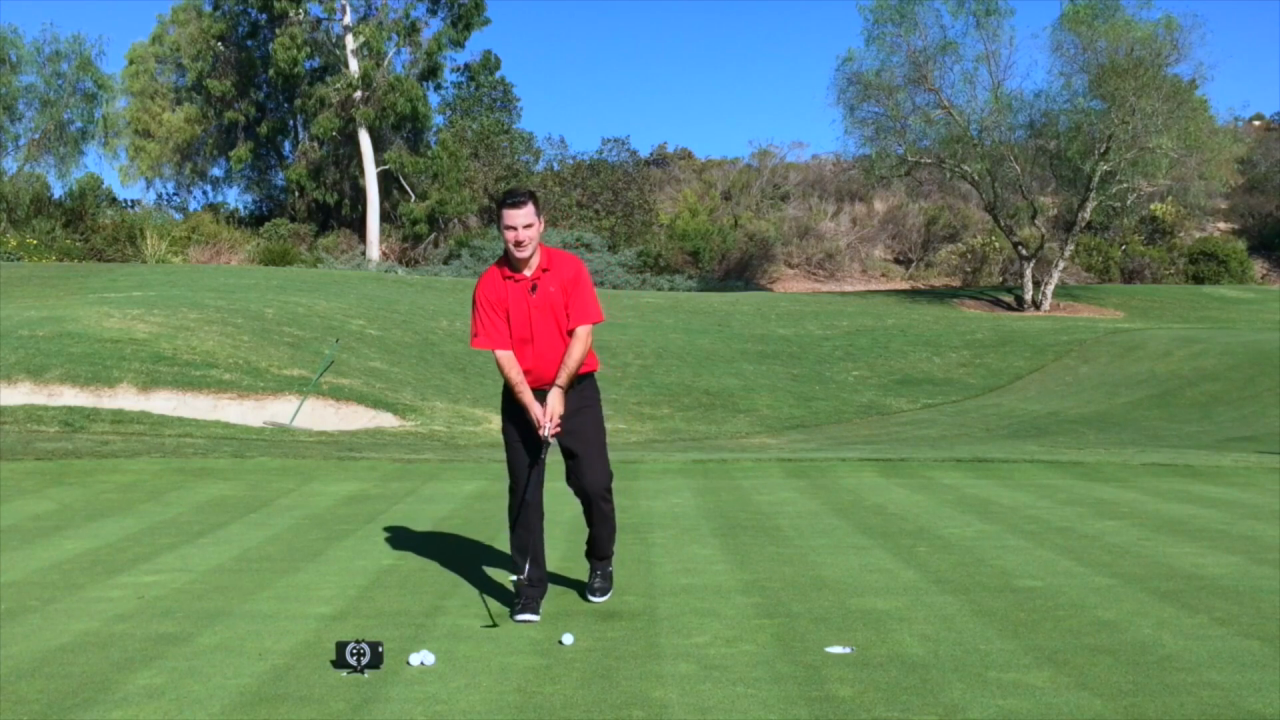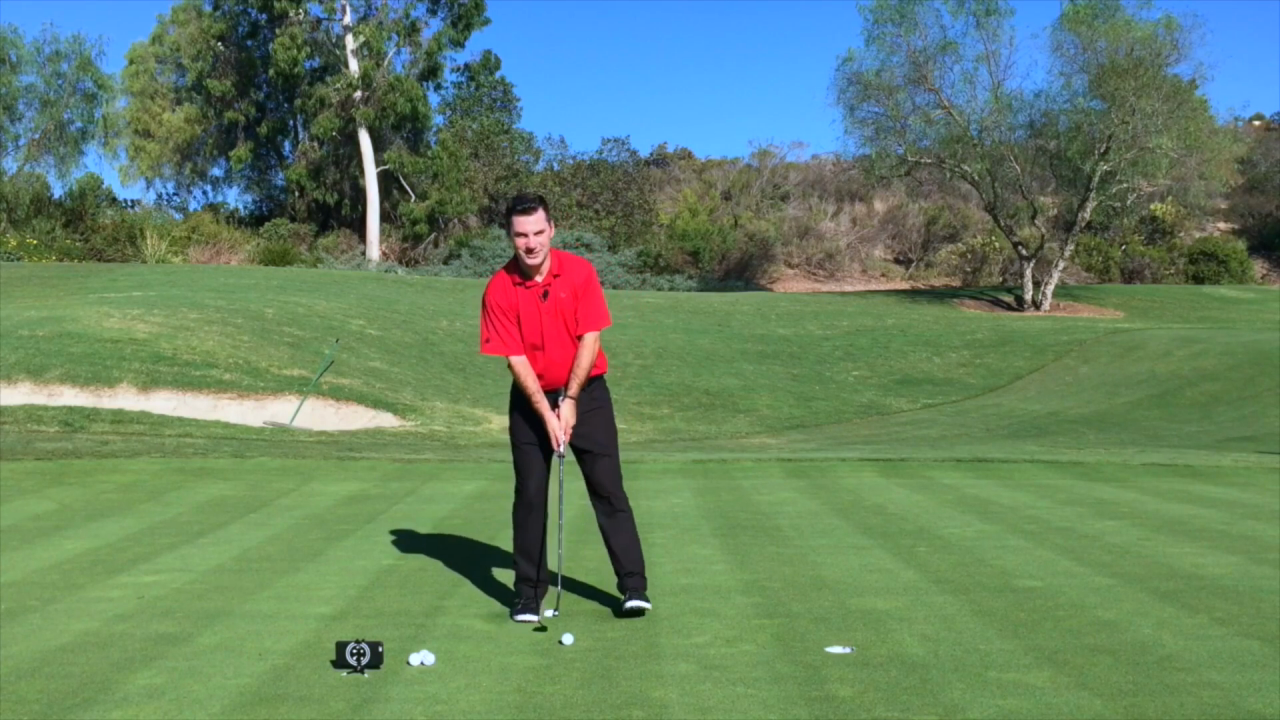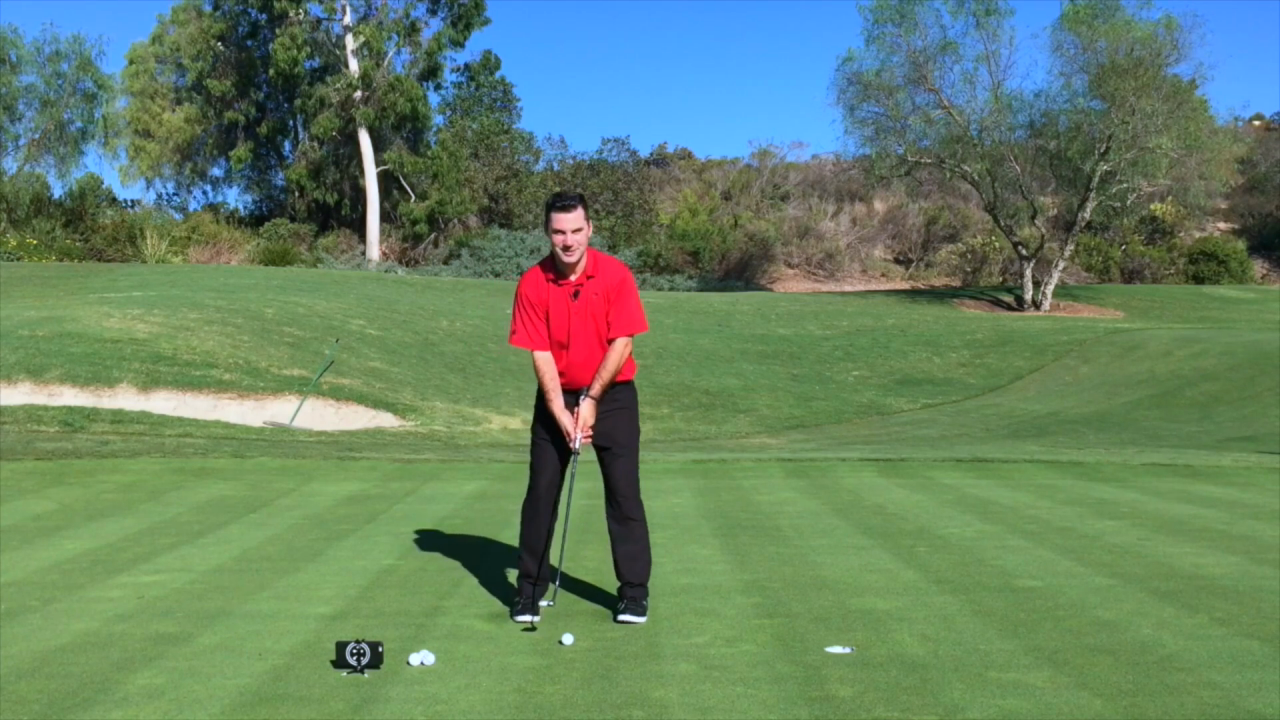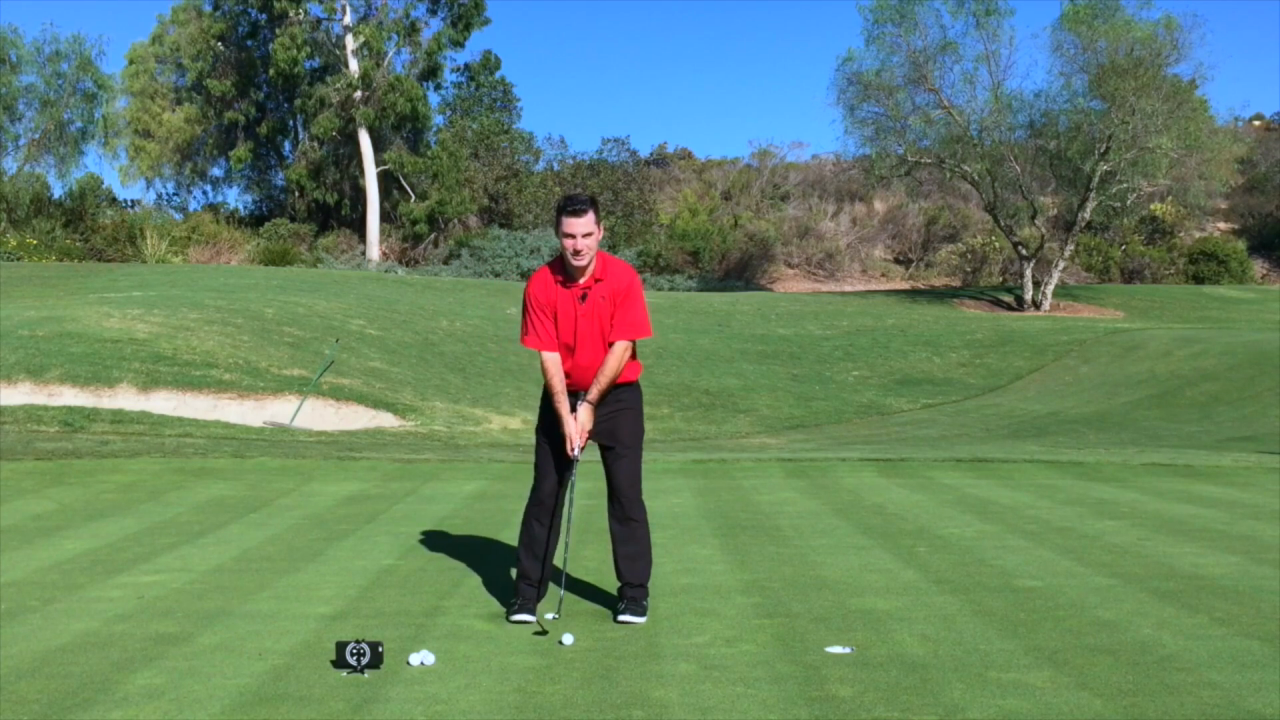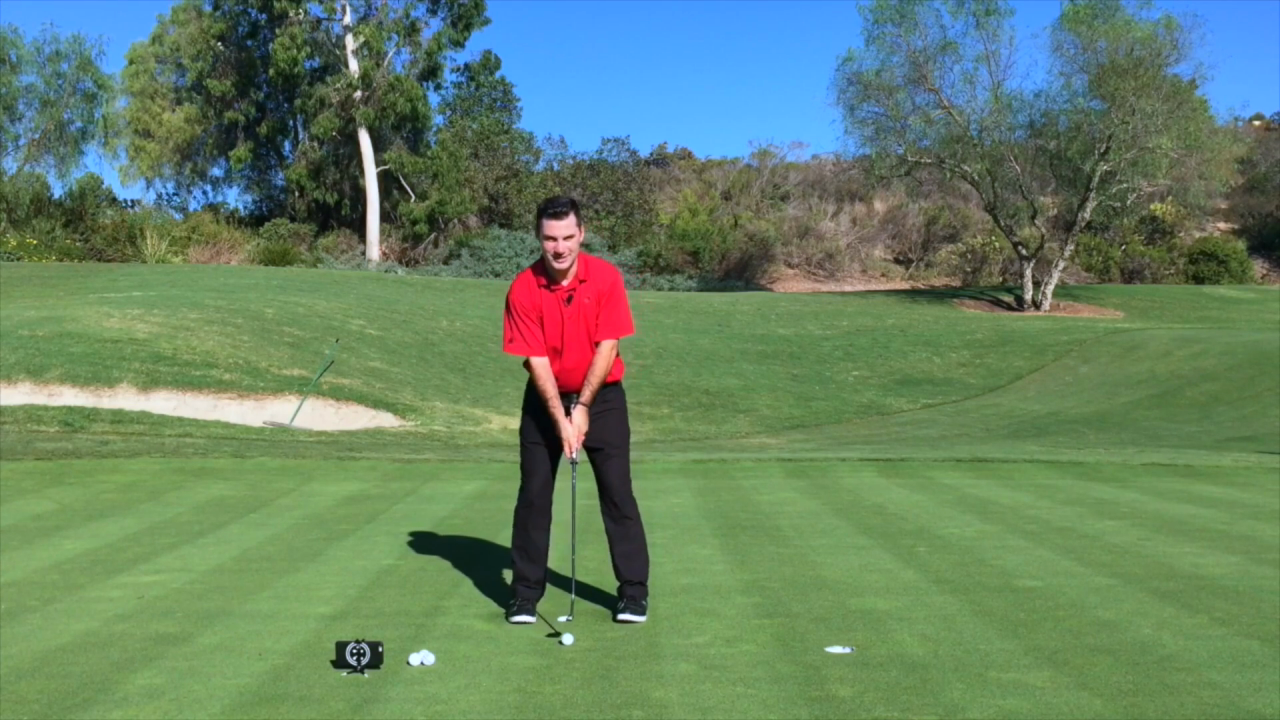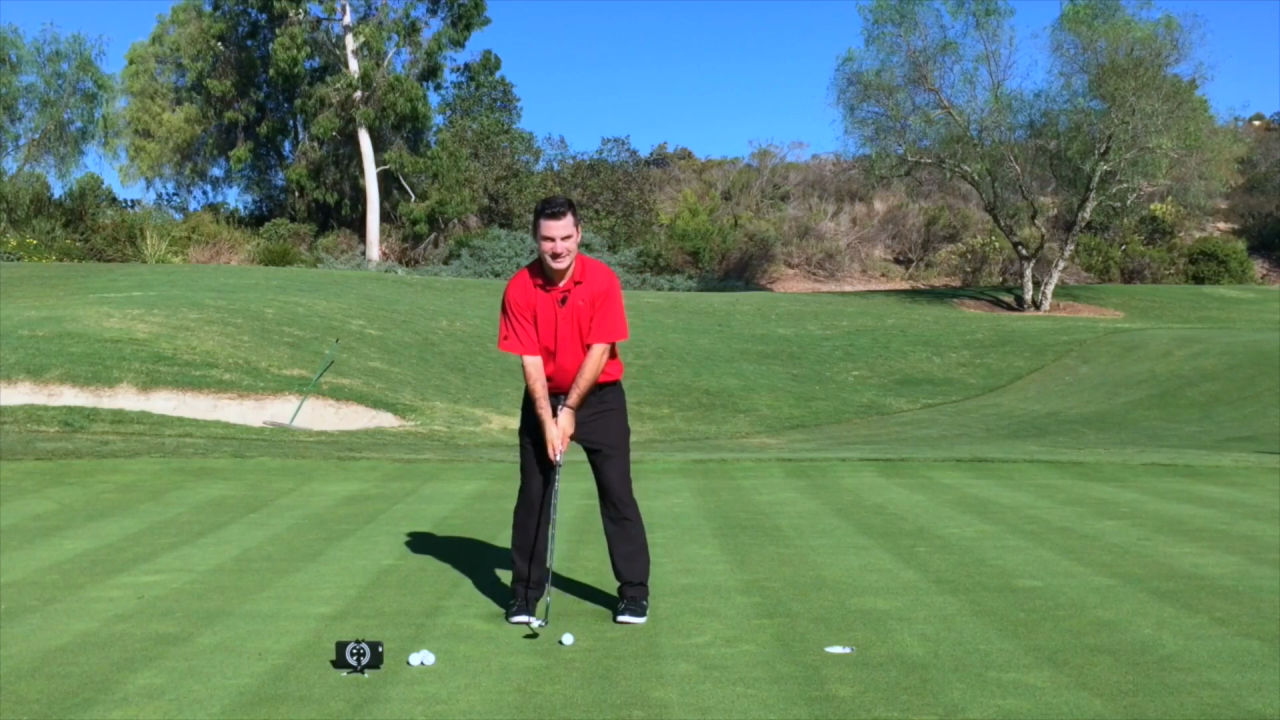
dt=0.3s
person 1, frame 1
left shoulder: (570, 268)
right shoulder: (489, 285)
left elbow: (582, 333)
right elbow: (501, 352)
left wrist: (559, 392)
right wrist: (531, 404)
left hip: (576, 390)
right hip: (522, 399)
left knee: (594, 483)
right knee: (524, 494)
left ankle: (601, 560)
right ankle: (529, 589)
person 1, frame 2
left shoulder: (581, 272)
right shoulder: (498, 289)
left elbow: (591, 339)
right elbow: (515, 358)
left wrist: (569, 399)
right wrist: (546, 412)
left hip: (587, 392)
right hip: (531, 399)
left knee: (608, 488)
right knee: (530, 494)
left ankle: (633, 583)
right ankle: (529, 589)
person 1, frame 3
left shoulder: (616, 275)
right shoulder: (531, 284)
left elbow: (622, 343)
right elbow: (541, 354)
left wrist: (592, 399)
right wrist: (561, 413)
left hip: (613, 395)
right hip: (556, 397)
left knee: (623, 492)
right knee: (541, 493)
left ankle: (634, 592)
right ankle: (530, 588)
person 1, frame 4
left shoulder: (624, 278)
right shoulder: (539, 285)
left elbow: (623, 348)
right elbow: (548, 355)
left wrist: (589, 403)
right wrist: (566, 415)
left hip: (617, 396)
right hip: (561, 396)
left knee: (626, 494)
right knee: (545, 493)
left ankle: (634, 591)
right ankle: (528, 589)
person 1, frame 5
left shoulder: (606, 278)
right shoulder: (523, 289)
left elbow: (608, 347)
right elbow: (536, 360)
left wrist: (582, 406)
right wrist: (560, 419)
left hip: (602, 397)
right hip: (544, 400)
left knee: (617, 492)
right knee: (534, 495)
left ankle: (633, 590)
right ankle: (526, 590)
person 1, frame 6
left shoulder: (603, 280)
right shoulder: (519, 288)
left elbow: (600, 351)
right elbow: (531, 360)
left wrist: (570, 409)
right wrist: (547, 420)
left hip: (600, 398)
right hip: (544, 398)
left knee: (617, 493)
right knee: (533, 495)
left ankle: (634, 591)
right ankle: (526, 590)
